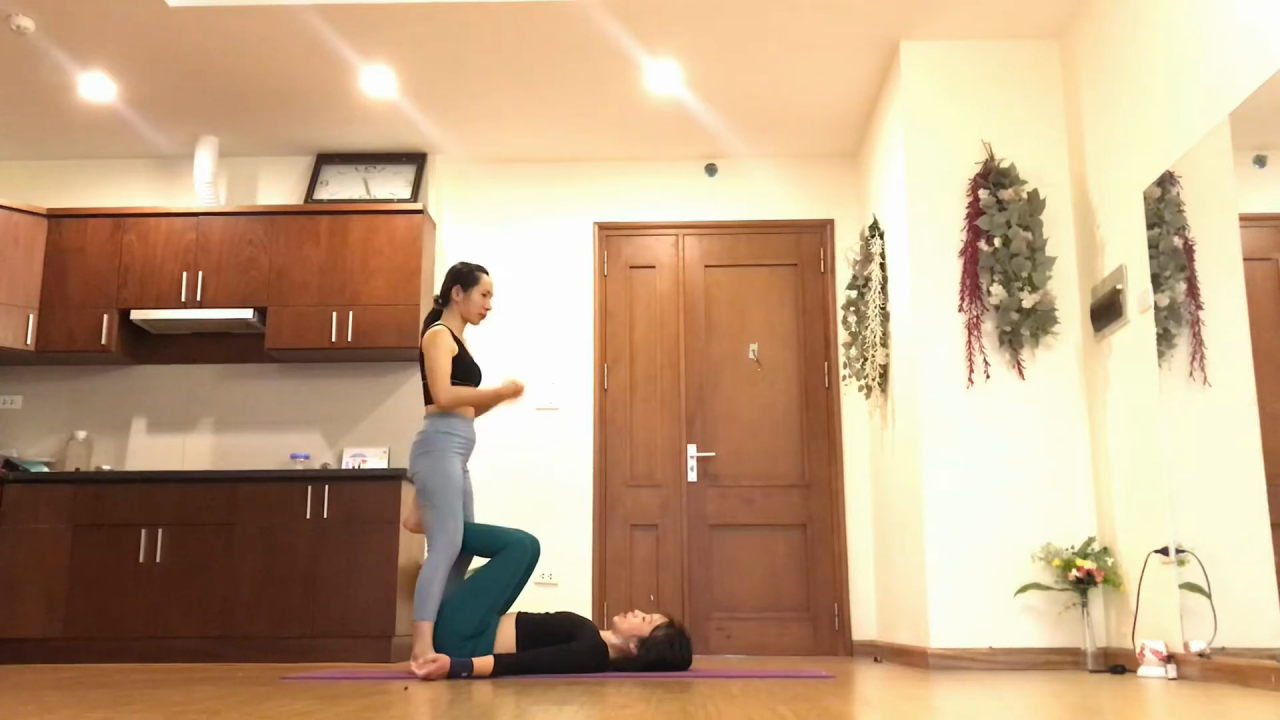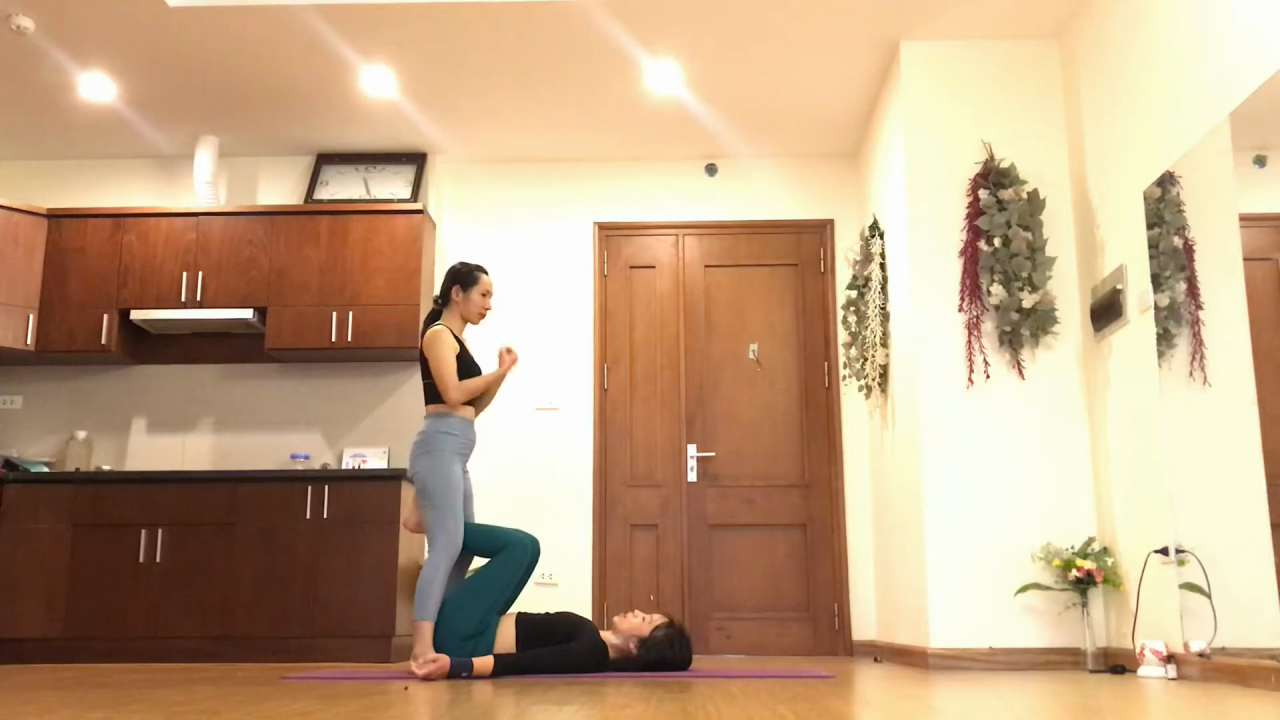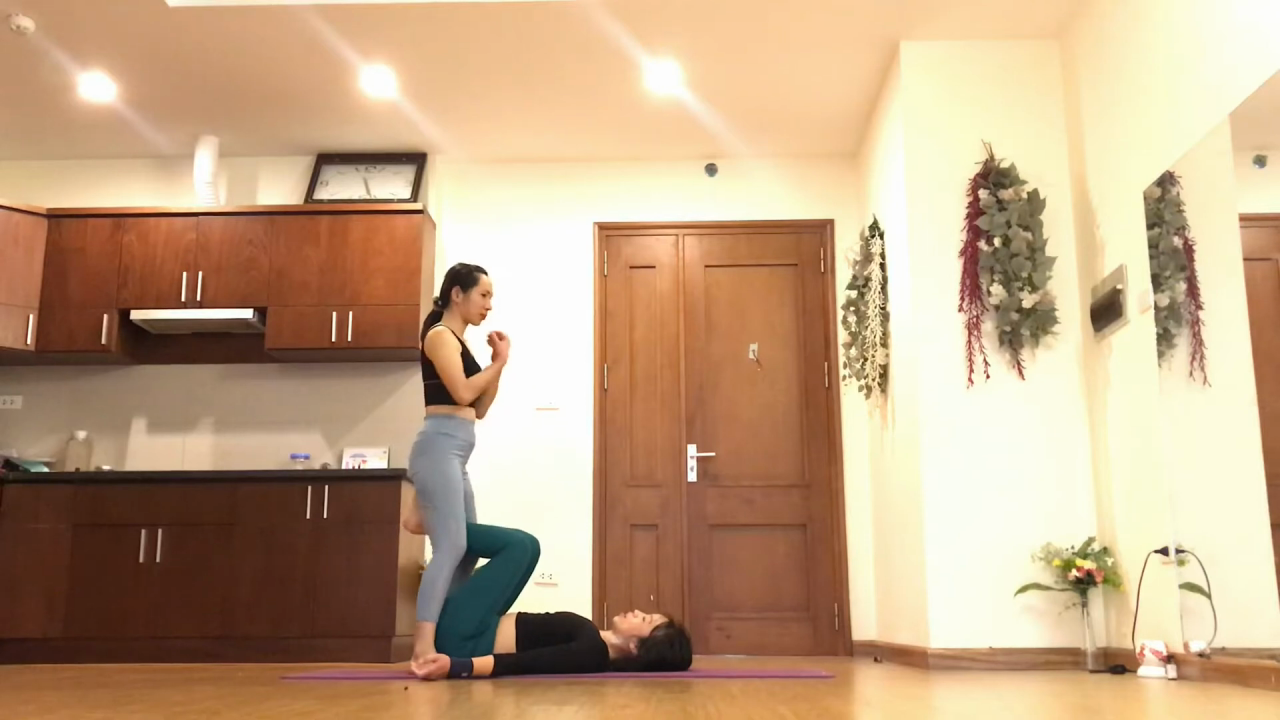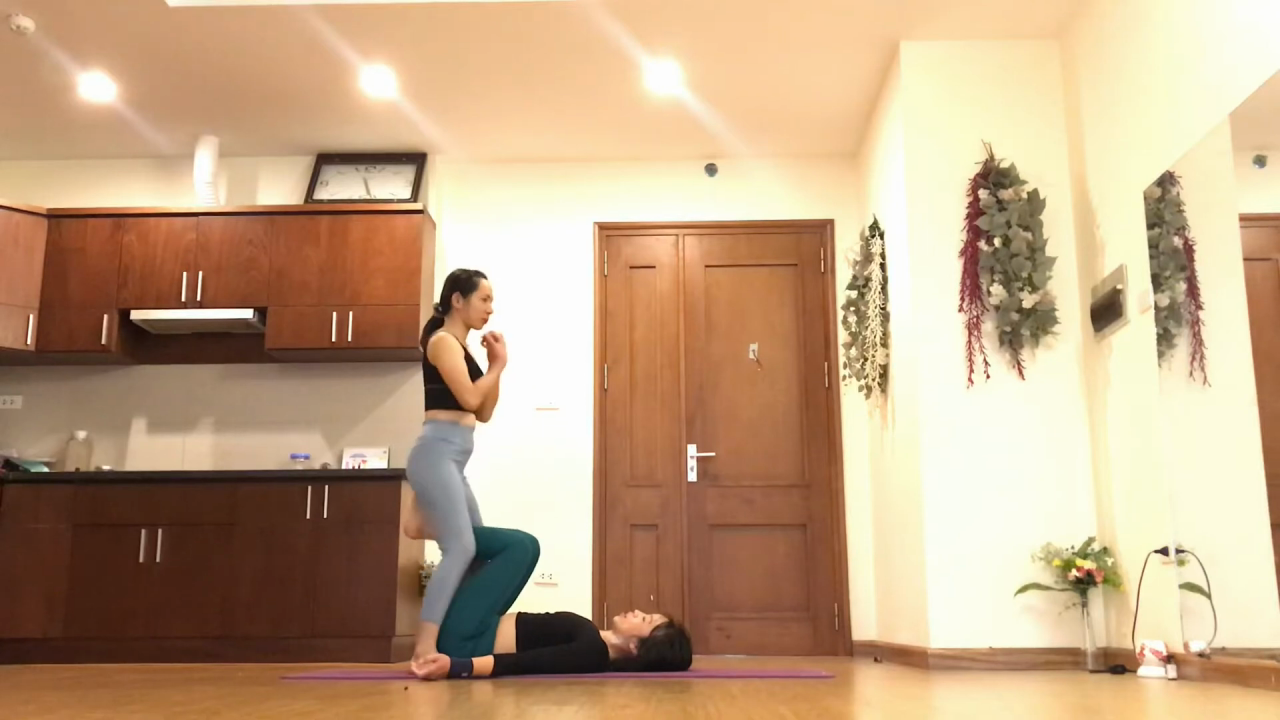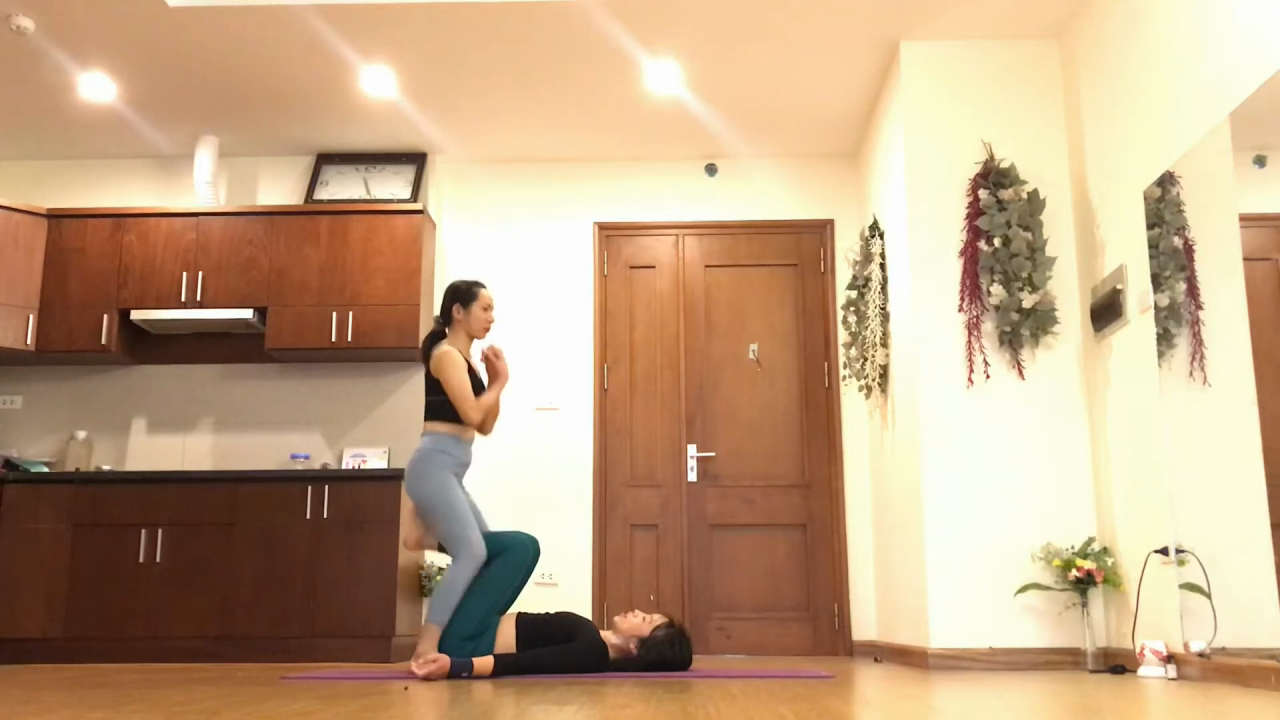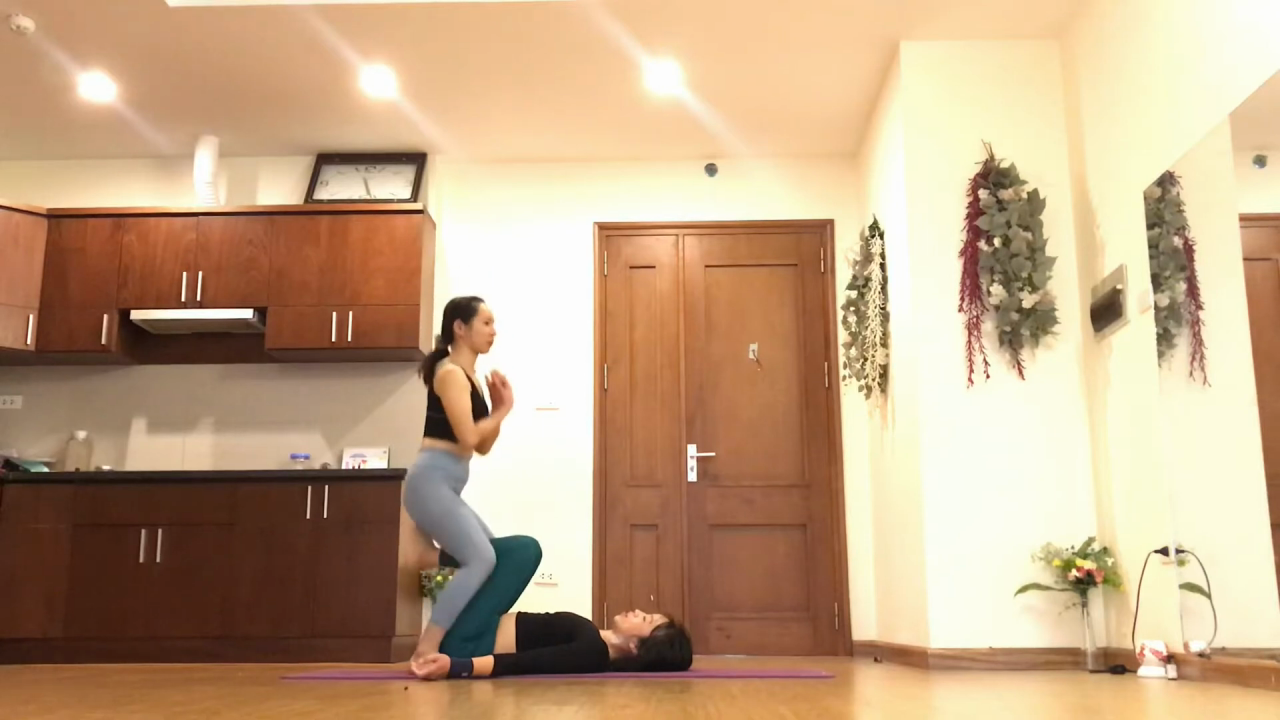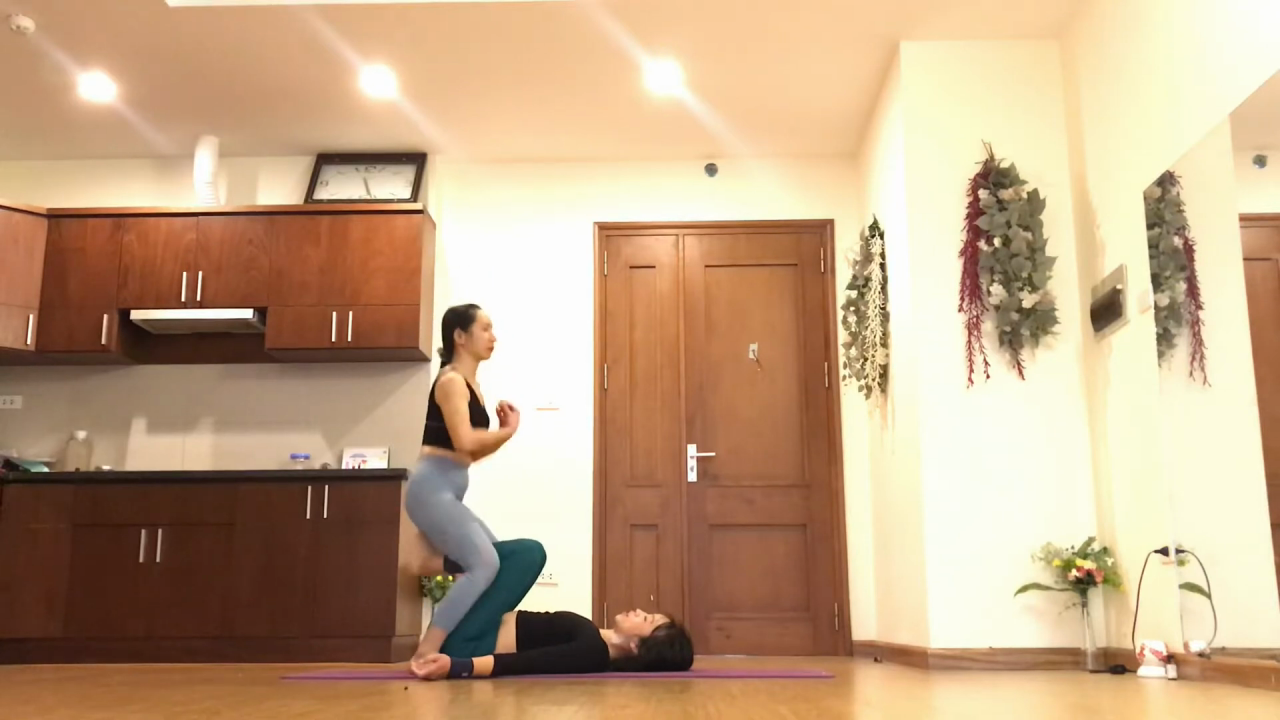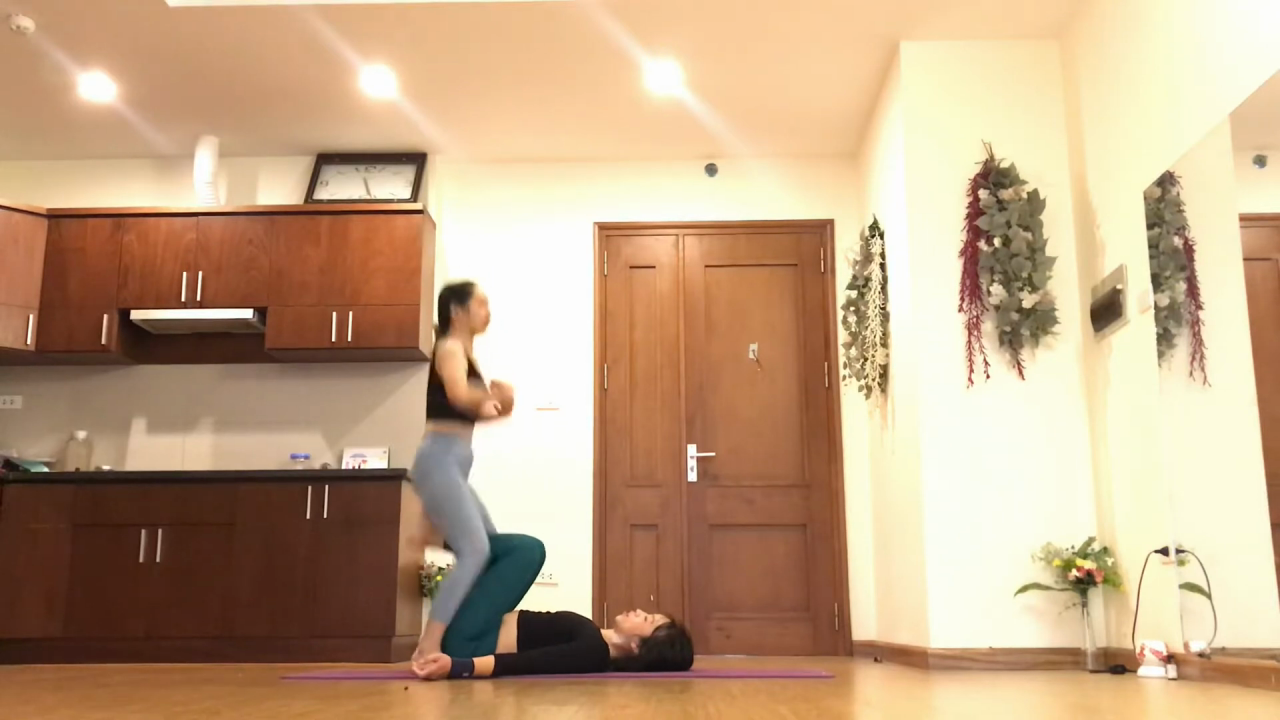
dt=0.1s
person 1, frame 1
left shoulder: (457, 341)
right shoulder: (438, 335)
right elbow: (442, 396)
left wrist: (497, 396)
right wrist: (499, 392)
left hip: (454, 451)
right hip: (439, 447)
left knee: (461, 550)
right knee: (445, 547)
right ankle: (422, 649)
person 1, frame 2
left shoulder: (457, 340)
right shoulder: (439, 334)
right elbow: (452, 394)
left wrist: (498, 375)
right wrist: (498, 374)
left hip: (455, 452)
right hip: (440, 447)
left knee: (462, 549)
right knee: (446, 546)
right ankle: (422, 648)
person 1, frame 3
left shoulder: (458, 342)
right shoulder: (440, 336)
left elbow: (479, 408)
right elbow: (463, 393)
left wrist: (497, 363)
right wrist: (498, 364)
left hip: (454, 454)
right hip: (439, 448)
left knee: (463, 551)
right knee: (451, 547)
left ankle: (443, 619)
right ankle: (423, 648)
person 1, frame 4
left shoulder: (460, 346)
right shoulder: (443, 341)
left elbow: (484, 413)
right elbow: (469, 397)
left wrist: (496, 364)
right wrist: (498, 366)
left hip: (452, 460)
right hip: (437, 454)
left knee: (472, 551)
right knee: (460, 550)
right ankle: (425, 648)
person 1, frame 5
left shoulder: (466, 361)
right shoulder: (447, 356)
left elbow: (486, 425)
right elbow: (472, 413)
left wrist: (495, 381)
right wrist: (497, 387)
left hip: (448, 473)
right hip: (433, 468)
left knee: (481, 552)
right knee: (472, 552)
right ankle: (426, 650)
person 1, frame 6
left shoulder: (468, 377)
right shoulder: (450, 373)
left elbow: (483, 445)
right elbow: (467, 436)
left wrist: (498, 406)
right wrist: (503, 413)
left hip: (446, 487)
right hip: (432, 482)
left knee: (485, 558)
right knee: (481, 559)
right ankle: (427, 650)
person 1, frame 7
left shoulder: (469, 385)
right shoulder: (452, 382)
left elbow: (473, 447)
right elbow: (464, 443)
left wrist: (503, 428)
right wrist: (506, 433)
left hip: (445, 494)
right hip: (431, 491)
left knee: (487, 564)
right knee: (485, 565)
left ankle: (449, 646)
right ankle: (428, 652)
person 1, frame 8
left shoulder: (466, 358)
right shoulder: (450, 350)
left elbow: (473, 412)
right elbow: (458, 392)
left wrist: (496, 405)
right wrist: (497, 395)
left hip: (452, 469)
right hip: (438, 465)
left knee: (492, 548)
right knee: (474, 550)
right ankle: (428, 647)
person 2, frame 1
left shoulder: (592, 653)
right shoulder: (594, 643)
left elbow: (520, 664)
left wrist: (455, 666)
left hip: (463, 641)
right hip: (473, 638)
left knee: (521, 546)
right knee: (522, 547)
person 2, frame 2
left shoulder: (592, 653)
right shoulder: (595, 643)
left elbow: (520, 664)
left wrist: (455, 666)
left hip: (463, 641)
right hip: (473, 637)
left knee: (521, 546)
right knee: (523, 547)
person 2, frame 3
left shoulder: (593, 653)
right shoulder: (596, 643)
left elbow: (521, 664)
left wrist: (456, 666)
left hip: (462, 640)
right hip: (473, 639)
left knee: (521, 546)
right knee: (521, 548)
person 2, frame 4
left shoulder: (592, 653)
right shoulder: (594, 642)
left elbow: (519, 664)
left wrist: (456, 666)
left hip: (464, 640)
right hip: (471, 638)
left knee: (521, 546)
right knee: (523, 548)
person 2, frame 5
left shoulder: (592, 653)
right shoulder: (594, 642)
left elbow: (519, 664)
left wrist: (455, 666)
left hip: (464, 642)
right hip: (475, 639)
left knee: (522, 546)
right knee: (521, 548)
person 2, frame 6
left shoulder: (593, 653)
right shoulder: (594, 642)
left elbow: (519, 664)
left wrist: (456, 666)
left hip: (465, 643)
right hip: (475, 639)
left knee: (524, 550)
right knee: (524, 551)
person 2, frame 7
left shoulder: (593, 653)
right shoulder: (595, 642)
left elbow: (520, 664)
left wrist: (457, 666)
left hip: (466, 644)
right hip: (476, 642)
left knee: (529, 553)
right knee: (528, 554)
person 2, frame 8
left shoulder: (594, 653)
right shoulder: (595, 642)
left elbow: (520, 664)
left wrist: (457, 666)
left hip: (466, 642)
right hip: (475, 640)
left knee: (528, 550)
right knee: (527, 551)
